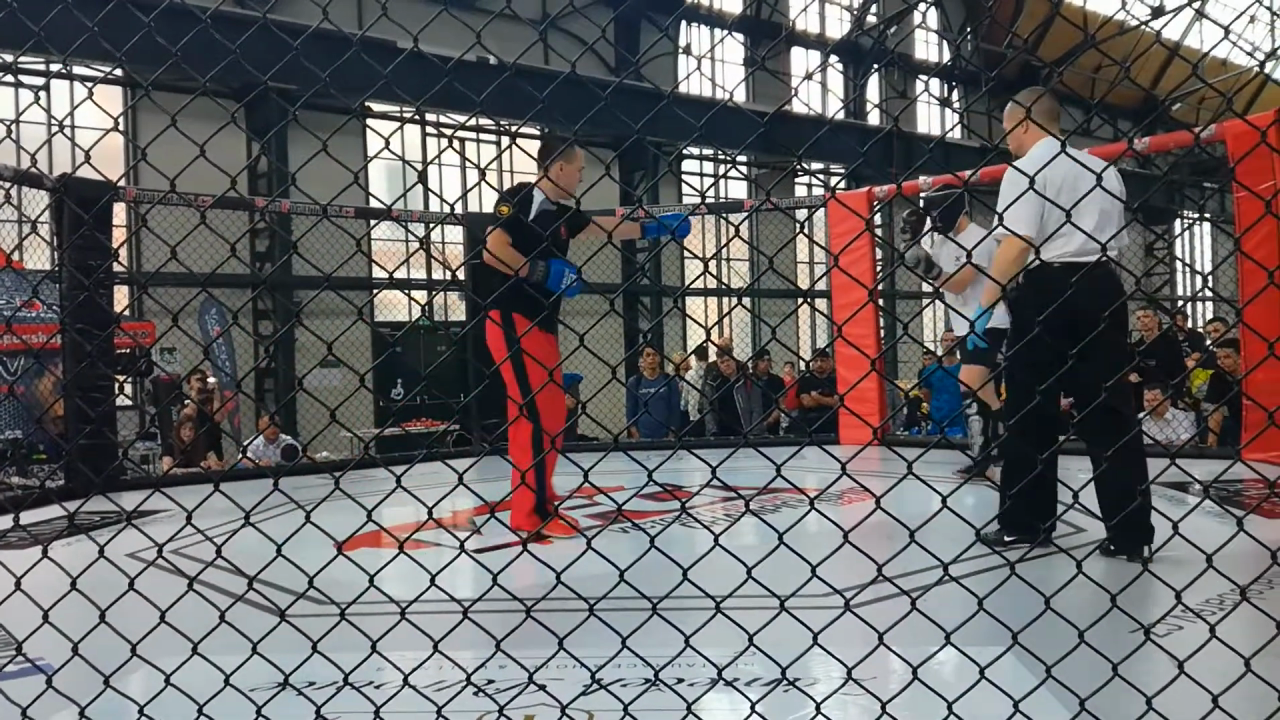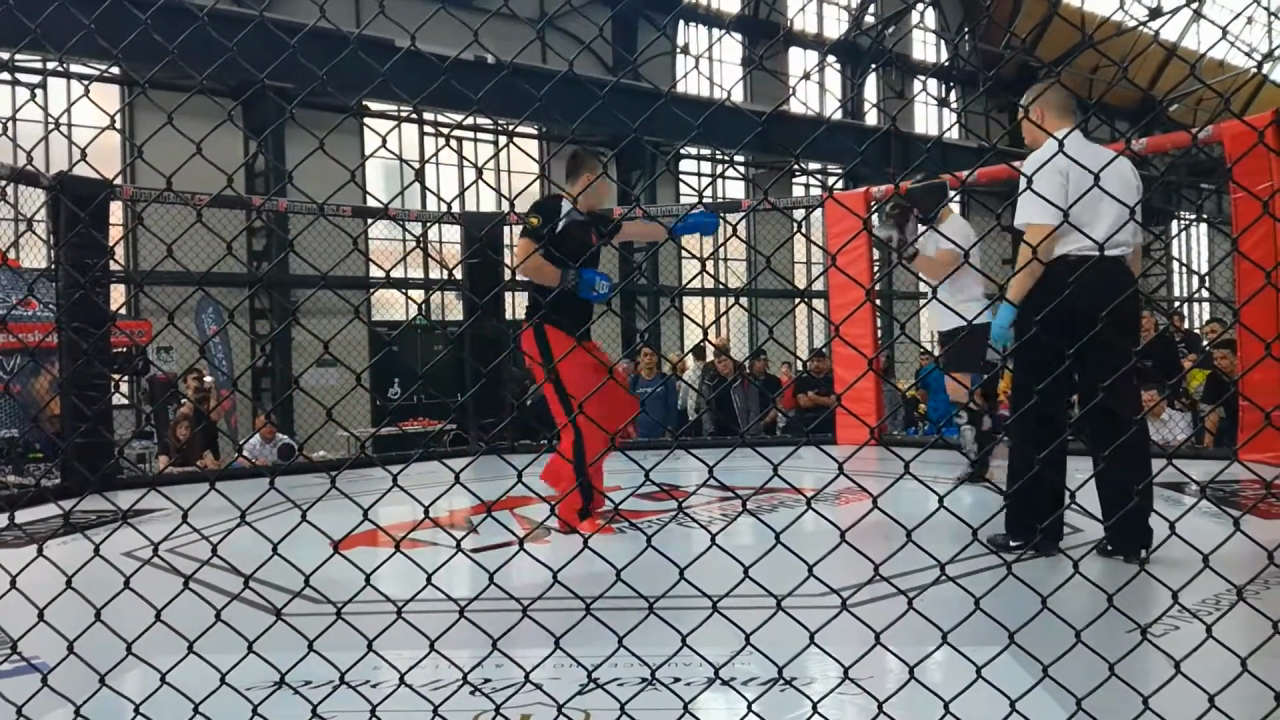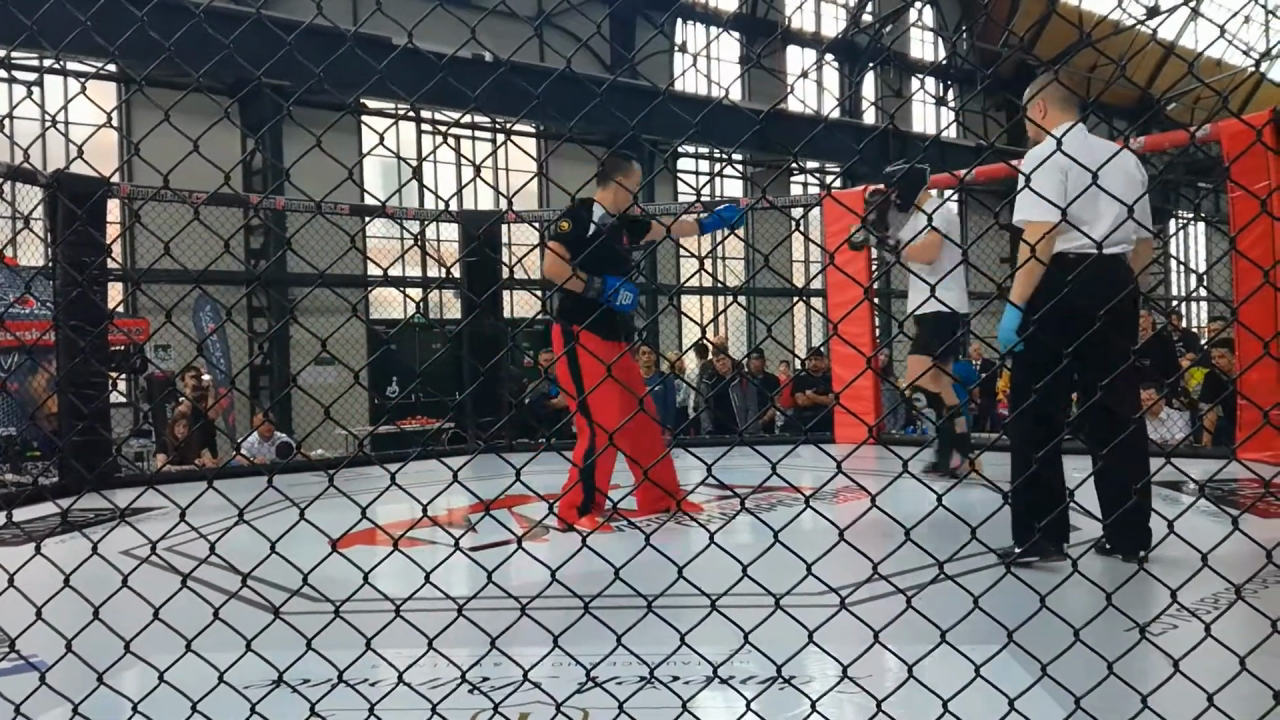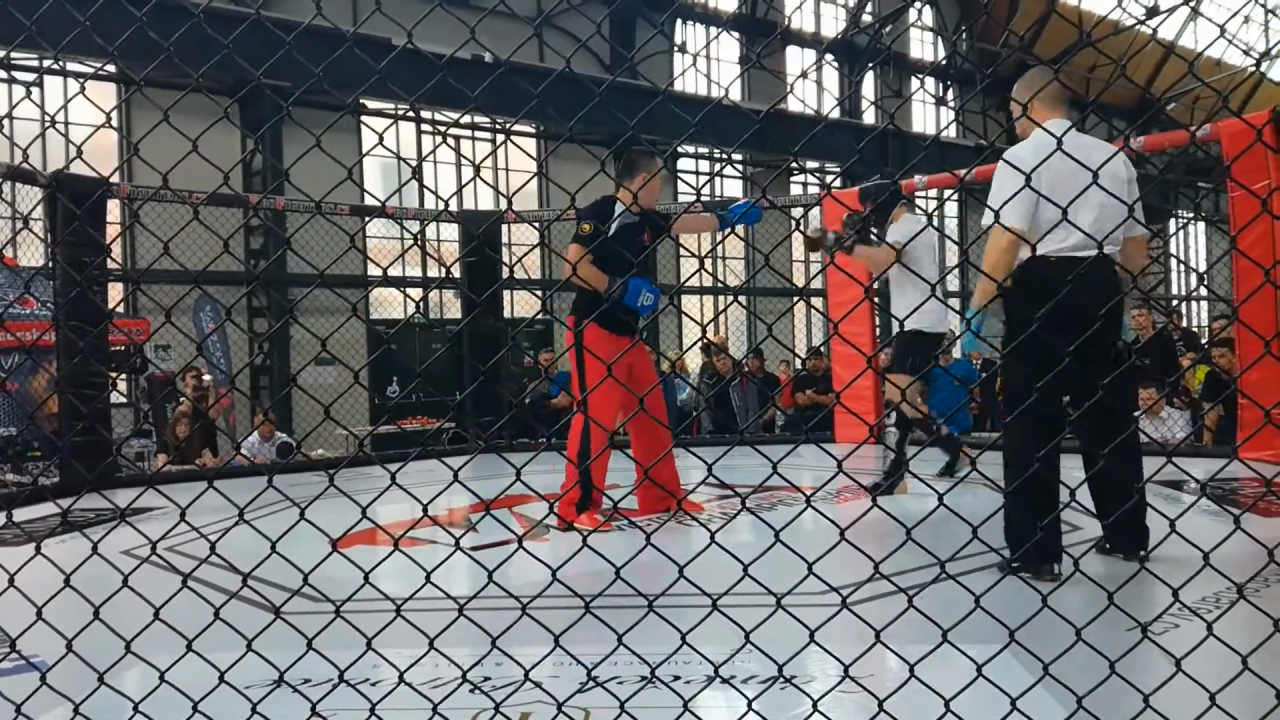
dt=0.2s
person 1, frame 1
left shoulder: (1025, 169)
right shoulder: (1104, 170)
left elbow: (1016, 247)
right elbow: (1114, 243)
left wrist: (982, 309)
left hip: (1045, 294)
right hip: (1101, 290)
left knee: (1029, 413)
right knee: (1109, 412)
left ankle: (1025, 523)
right ankle: (1131, 532)
person 1, frame 2
left shoulder: (1044, 161)
right shoulder: (1121, 164)
left elbow: (1039, 240)
right elbow: (1134, 245)
left wrist: (1008, 304)
left hip: (1057, 290)
right hip: (1114, 289)
left knee: (1036, 412)
right knee: (1116, 410)
left ankle: (1029, 529)
right ankle: (1129, 535)
person 1, frame 3
left shoulder: (1044, 156)
right shoulder: (1125, 159)
left elbow: (1039, 238)
right elbow: (1143, 242)
left wrist: (1015, 305)
left hip: (1058, 290)
right hip: (1114, 286)
left knee: (1035, 414)
right knee: (1116, 411)
left ankle: (1038, 535)
right ankle: (1128, 533)
person 1, frame 4
left shoulder: (1022, 156)
right shoulder: (1113, 157)
left elbow: (1005, 240)
right elbow: (1137, 245)
left wrist: (977, 309)
left hip: (1040, 290)
right hip: (1099, 289)
left knee: (1029, 421)
right knee: (1108, 413)
left ankle: (1034, 549)
right ankle: (1127, 533)
person 2, frame 1
left shoulder: (560, 214)
right shoulder: (518, 198)
left elbow: (609, 229)
right elbow: (493, 251)
left wrist: (654, 228)
right wrist: (543, 272)
left hip: (541, 326)
right hip: (513, 323)
left knee: (550, 419)
right knee: (539, 415)
left ankle: (532, 511)
right ankle: (535, 511)
person 2, frame 2
left shoulder: (590, 221)
right shoulder: (548, 209)
left elbow: (637, 230)
right elbow: (524, 261)
left wrist: (681, 227)
right wrist: (576, 281)
left hip: (575, 335)
right hip: (548, 332)
left knee: (620, 406)
right knee: (580, 420)
left ankle: (563, 475)
right ankle: (578, 509)
person 2, frame 3
left shoulder: (624, 224)
right shoulder: (578, 215)
left elbow: (669, 228)
right elbow: (552, 266)
left wrist: (709, 221)
right wrist: (600, 288)
left hip: (611, 338)
right hip: (575, 336)
left knee: (641, 416)
right knee: (601, 421)
left ankle: (659, 495)
right ankle: (578, 508)
person 2, frame 4
left shoulder: (646, 220)
right shoulder: (597, 212)
left elbow: (691, 223)
right elbow: (572, 267)
left wrist: (730, 217)
right wrist: (621, 288)
left hip: (627, 334)
right hip: (592, 330)
left knee: (651, 414)
right knee: (595, 416)
left ankle: (661, 496)
right ankle: (577, 506)
person 3, frame 1
left shoulder: (978, 238)
right shoulder: (945, 240)
left elbow: (958, 285)
right elbow: (925, 271)
left wrist: (931, 270)
right wrist: (913, 241)
left hip: (988, 324)
right hip: (965, 326)
left knee: (969, 385)
right knee: (984, 391)
left ankle: (982, 456)
right ankle: (996, 444)
person 3, frame 2
left shoulder: (958, 229)
right shoulder: (930, 231)
left elbow: (940, 270)
right elbow: (917, 264)
left wrist: (906, 249)
right wrist: (897, 232)
left hip: (970, 322)
right hip: (949, 322)
left knee: (957, 390)
right knee: (965, 390)
left ankle: (978, 459)
right ankle: (986, 435)
person 3, frame 3
left shoulder: (937, 212)
right shoulder: (917, 216)
left elbow: (927, 253)
right elbow: (905, 256)
left wrist: (891, 245)
left hip: (944, 309)
right hip: (930, 308)
left knee: (918, 374)
right knee: (937, 379)
left ankle: (948, 446)
right ankle: (960, 444)
person 3, frame 4
left shoulder: (905, 226)
right shoulder: (915, 226)
left elbow: (880, 261)
right elbow: (878, 264)
left wrist: (846, 243)
right wrist: (862, 234)
left hip: (920, 325)
right hip: (921, 325)
left knee: (895, 393)
right knee: (905, 397)
left ankle: (893, 474)
right ankle: (950, 443)
